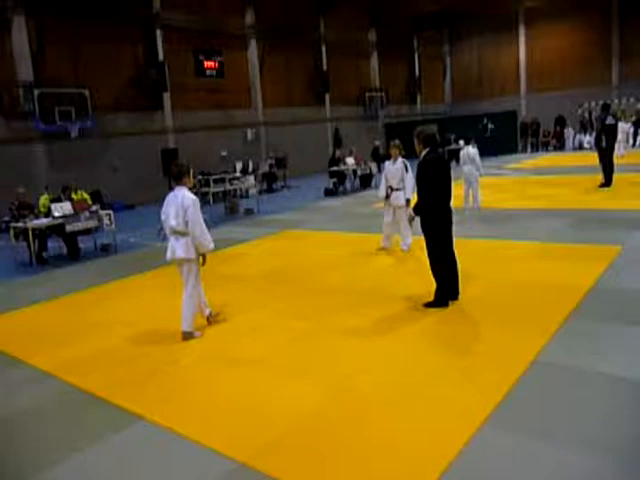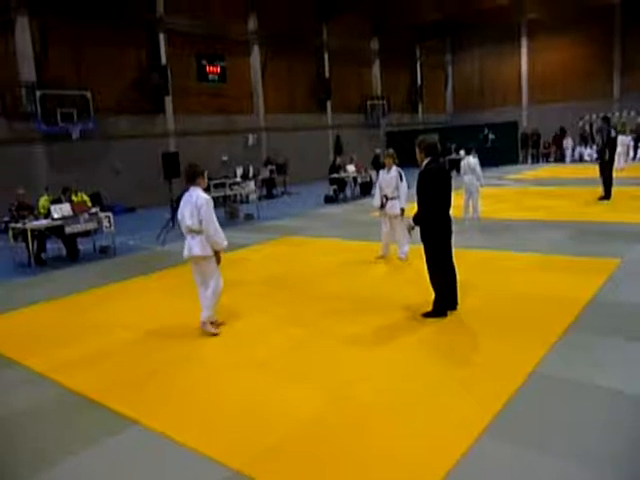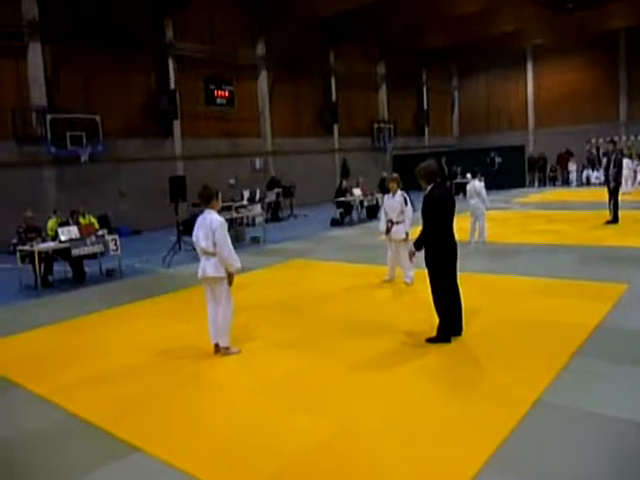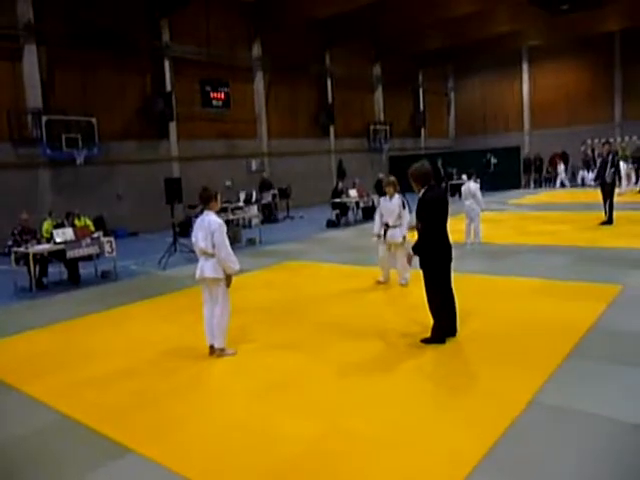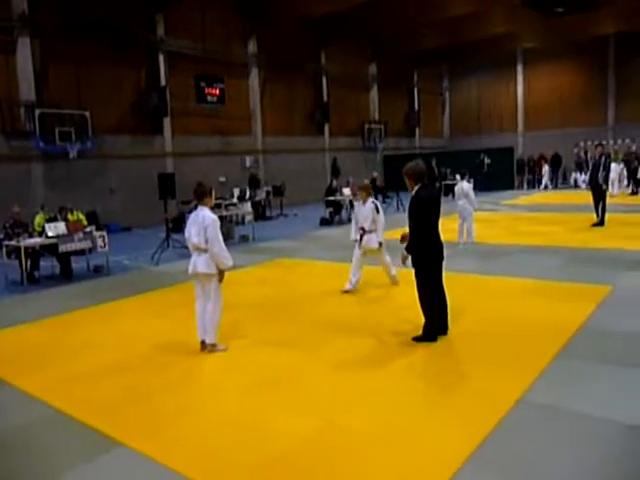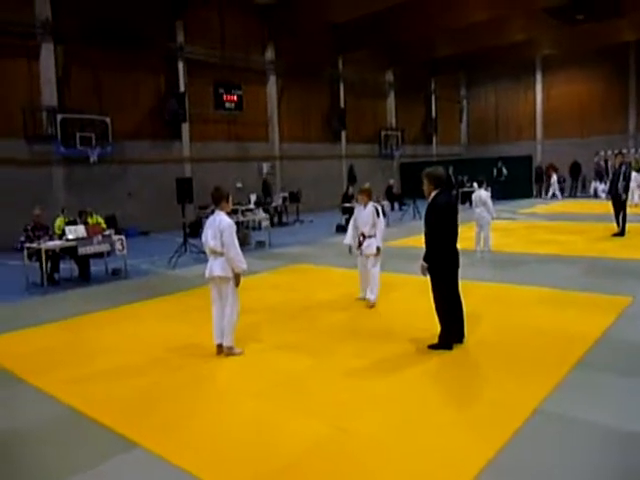
dt=0.4s
person 1, frame 1
left shoulder: (426, 163)
right shoulder: (440, 158)
left elbow: (426, 193)
left wrist: (415, 211)
left hip: (432, 216)
right hip: (443, 212)
left knee: (437, 257)
right knee: (447, 253)
left ankle: (442, 297)
right ankle: (452, 292)
person 1, frame 2
left shoulder: (427, 172)
right shoulder: (441, 168)
left elbow: (426, 203)
left wrist: (415, 221)
left hip: (432, 226)
right hip: (443, 222)
left knee: (436, 267)
right knee: (446, 263)
left ankle: (440, 307)
right ankle: (450, 302)
person 1, frame 3
left shoulder: (432, 197)
right shoulder: (446, 192)
left elbow: (429, 228)
left wrist: (416, 247)
left hip: (437, 251)
right hip: (449, 246)
left knee: (440, 292)
right knee: (451, 288)
left ankle: (445, 333)
right ankle: (455, 327)
person 1, frame 4
left shoulder: (427, 199)
right shoulder: (439, 191)
left elbow: (427, 232)
left wrist: (414, 251)
right wrist: (418, 226)
left hip: (433, 252)
right hip: (443, 248)
left knee: (435, 293)
right knee: (445, 289)
left ankle: (439, 333)
right ankle: (450, 328)
person 1, frame 5
left shoulder: (420, 198)
right shoulder: (432, 191)
left elbow: (419, 229)
left wrist: (408, 250)
right wrist: (411, 235)
left hip: (424, 251)
right hip: (434, 247)
left knee: (426, 292)
right knee: (436, 288)
left ankle: (431, 331)
right ankle: (441, 326)
person 1, frame 6
left shoulder: (436, 204)
right shoulder: (448, 199)
left elbow: (434, 237)
left wrist: (426, 260)
left hip: (439, 259)
right hip: (450, 255)
left knee: (442, 299)
right knee: (452, 295)
left ankle: (447, 339)
right ankle: (457, 334)
person 2, frame 1
left shoulder: (169, 198)
right shoulder: (190, 199)
left elbow: (165, 223)
right elbow: (196, 227)
right wrist: (204, 249)
left hip: (175, 245)
right hip: (188, 246)
left knee: (194, 283)
right knee: (191, 288)
left ankle: (207, 313)
right ankle: (187, 330)
person 2, frame 2
left shoulder: (185, 198)
right shoulder: (203, 198)
left elbow: (182, 222)
right elbow: (210, 226)
right wrist: (218, 247)
left hip: (191, 245)
right hip: (204, 245)
left knee: (203, 283)
right knee: (215, 283)
left ankle: (211, 319)
right ankle: (206, 320)
person 2, frame 3
left shoulder: (200, 221)
right shoulder: (218, 221)
right elbow: (224, 248)
right wrist: (231, 269)
left hip: (205, 267)
right hip: (218, 267)
left knee: (212, 306)
right knee: (224, 306)
left ankle: (217, 343)
right ankle: (224, 346)
person 2, frame 4
left shoulder: (199, 222)
right shoulder: (216, 223)
left elbow: (196, 245)
right elbow: (223, 250)
right wrist: (230, 271)
left hip: (203, 267)
right hip: (216, 268)
left knee: (209, 307)
right knee: (221, 308)
left ankle: (212, 345)
right ankle: (219, 347)
person 2, frame 5
left shoulder: (192, 217)
right shoulder: (210, 218)
left elbow: (189, 240)
right elbow: (216, 245)
right wrist: (222, 266)
left hip: (196, 262)
right hip: (209, 264)
left knee: (201, 302)
right knee: (213, 303)
left ankle: (203, 340)
right ankle: (211, 342)
person 2, frame 6
left shoulder: (210, 221)
right shoulder: (227, 222)
right elbow: (231, 249)
right wrist: (238, 270)
left hip: (213, 266)
right hip: (225, 267)
left knee: (218, 306)
right knee: (230, 307)
left ankle: (219, 344)
right ankle: (228, 346)
person 3, frame 1
left shoulder: (403, 163)
right shoulder: (387, 164)
left elbow: (408, 180)
right elbow: (384, 180)
left wrist: (408, 197)
right wrist: (384, 195)
left hip: (400, 195)
right hip: (390, 195)
left knee: (403, 221)
right knee: (387, 220)
left ankle: (405, 244)
right ankle: (386, 243)
person 3, frame 2
left shoulder: (398, 172)
right shoulder: (382, 173)
left elbow: (403, 190)
right elbow: (378, 189)
left wrist: (402, 206)
right wrist: (378, 204)
left hip: (395, 204)
right hip: (385, 204)
left knee: (399, 229)
right knee: (385, 229)
left ankle: (403, 252)
right ankle: (385, 252)
person 3, frame 3
left shoulder: (403, 196)
right shoulder: (386, 197)
left elbow: (408, 214)
right elbow: (384, 213)
left wrist: (406, 230)
right wrist: (384, 229)
left hip: (400, 228)
right hip: (390, 229)
left knee: (404, 254)
right knee: (391, 254)
left ankle: (408, 277)
right ankle: (390, 275)
person 3, frame 4
left shoulder: (400, 200)
right shoulder: (383, 200)
left elbow: (405, 218)
right elbow: (378, 216)
left wrist: (404, 233)
right wrist: (377, 231)
left hip: (396, 232)
right hip: (385, 232)
left knee: (400, 257)
right knee: (382, 255)
left ankle: (404, 279)
right ankle: (385, 277)
person 3, frame 5
left shoulder: (374, 204)
right shoulder: (358, 204)
left elbow: (380, 222)
right elbow: (354, 221)
left wrist: (379, 239)
right wrist: (355, 236)
left hip: (372, 236)
right hip: (361, 237)
left knee: (382, 257)
right knee: (356, 260)
left ankle: (393, 276)
right ankle: (351, 285)
person 3, frame 6
left shoulder: (375, 208)
right shoulder: (358, 208)
left elbow: (380, 227)
right elbow: (353, 225)
left wrist: (378, 245)
right wrist: (350, 242)
left hip: (372, 242)
right hip: (361, 242)
left knee: (373, 270)
right knee: (362, 270)
left ankle: (371, 298)
right ankle: (364, 294)
